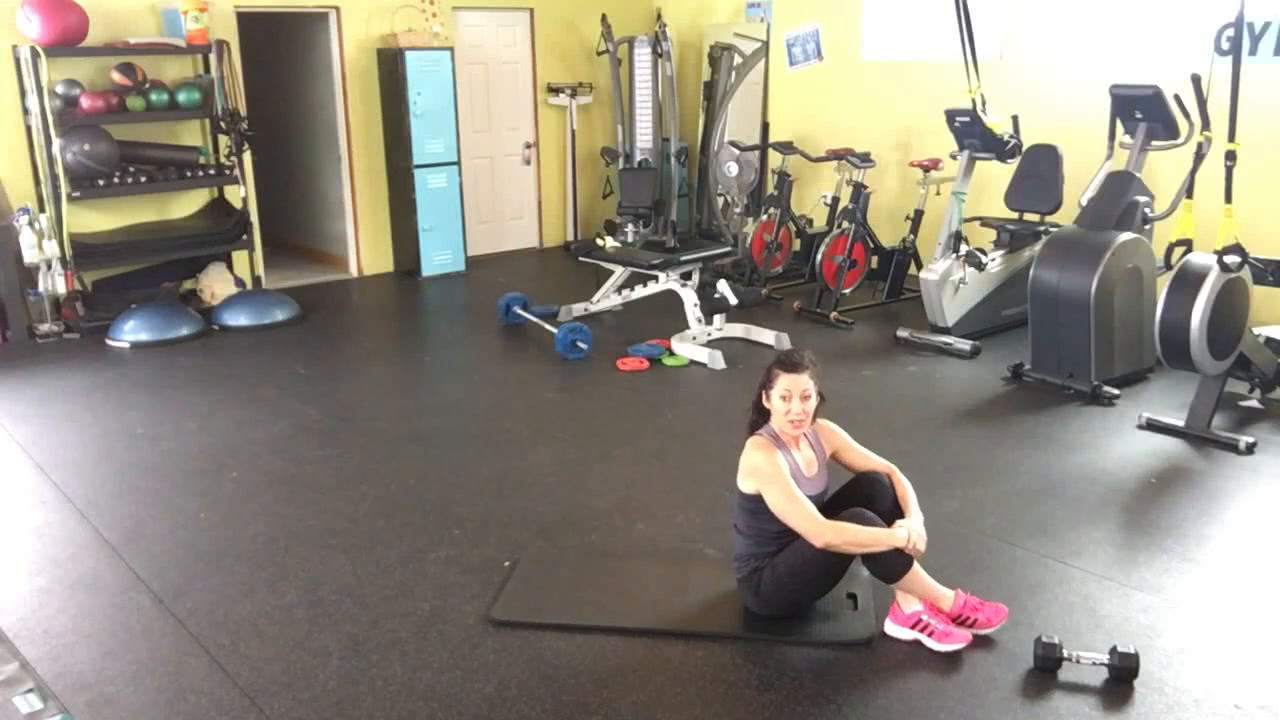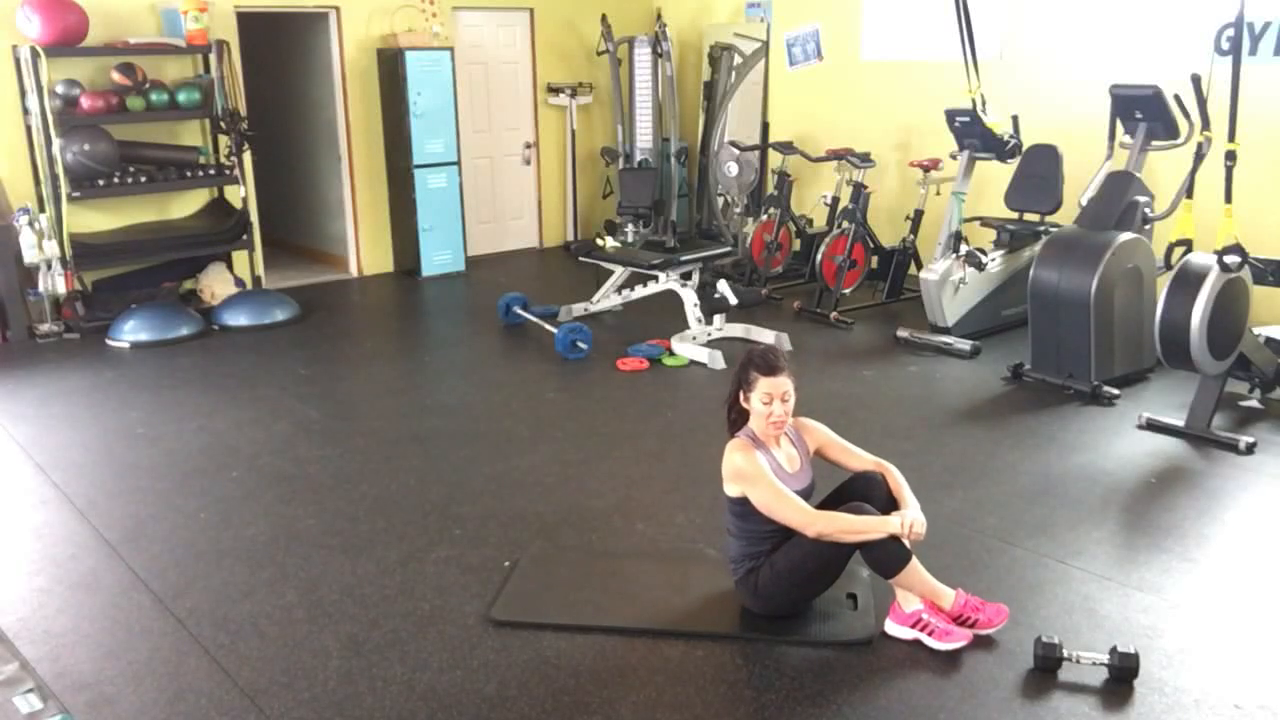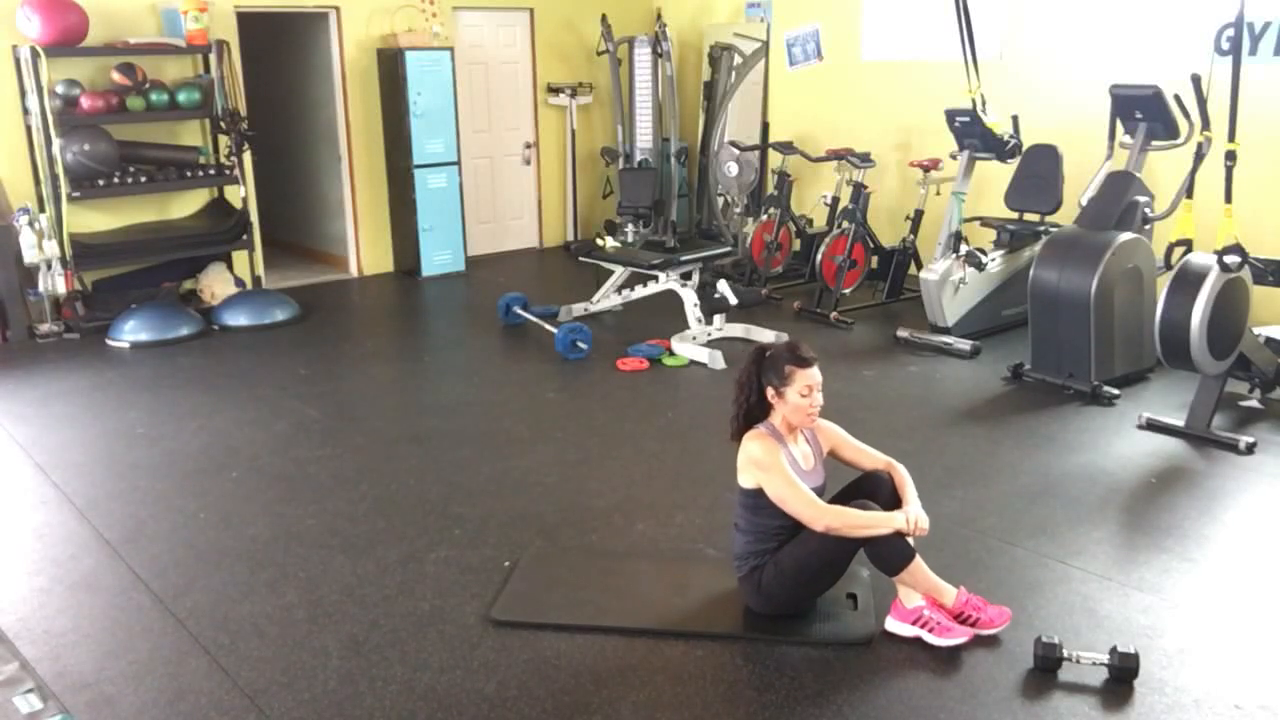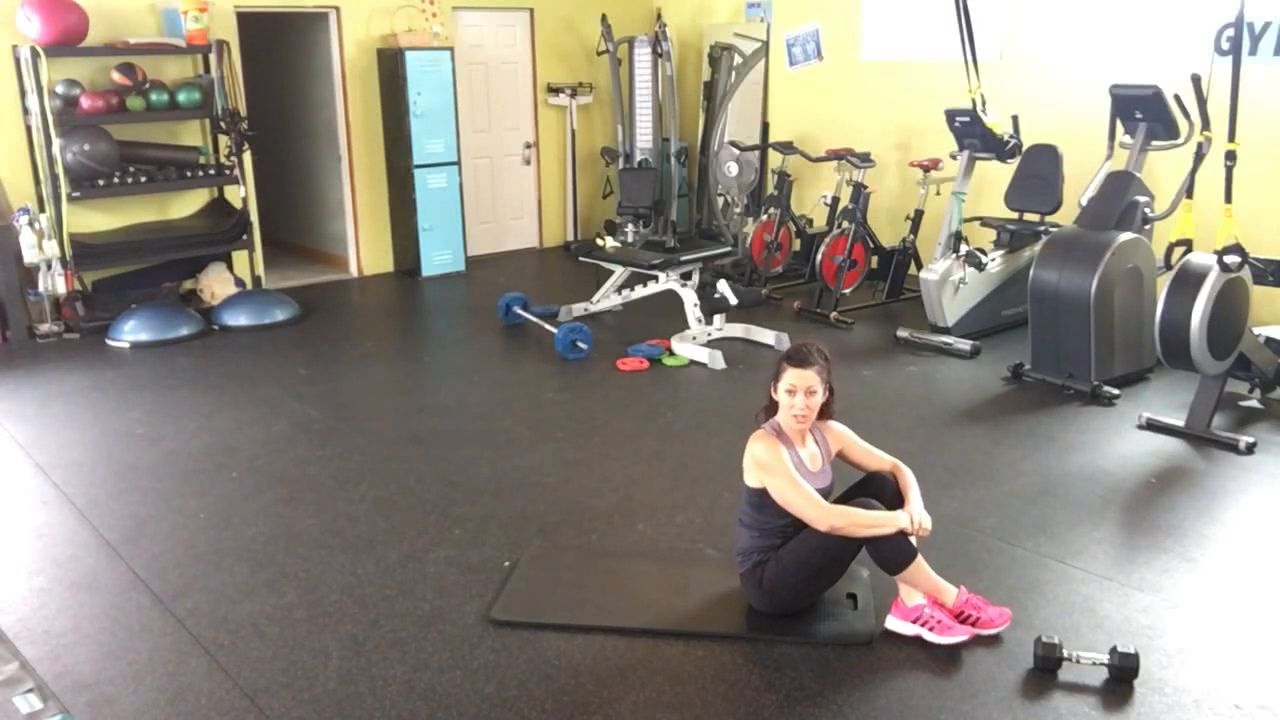
dt=1s
person 1, frame 1
left shoulder: (820, 433)
right shoulder: (762, 455)
left elbow: (892, 474)
right elbow: (822, 535)
left wrist: (914, 520)
right wrist: (899, 537)
left hip: (799, 555)
right hip: (765, 584)
left knee: (874, 485)
right knee: (858, 523)
left ankle: (908, 611)
right ankle: (948, 604)
person 1, frame 2
left shoulder: (803, 431)
right shoulder: (742, 457)
left elbow: (882, 467)
right elbow: (813, 525)
left wrist: (910, 508)
right wrist: (893, 524)
left hip: (796, 553)
right hip: (763, 583)
left knee: (871, 484)
right knee: (859, 517)
left ankle: (909, 609)
right ankle: (949, 603)
person 1, frame 3
left shoulder: (817, 432)
right shoulder: (759, 448)
left elbow: (892, 467)
right elbow: (821, 519)
left wrist: (911, 505)
right wrist: (897, 520)
left hip: (800, 556)
right hip: (767, 582)
left knee: (878, 484)
right knee: (863, 514)
left ankle: (911, 607)
right ankle: (950, 601)
person 1, frame 4
left shoulder: (827, 432)
right shoulder: (765, 448)
left elbow: (897, 468)
right elbow: (826, 519)
left wrist: (914, 506)
right wrist: (900, 520)
left hip: (802, 555)
right hip: (769, 579)
left knee: (884, 485)
right knee: (865, 512)
left ankle: (912, 606)
right ankle: (950, 600)
